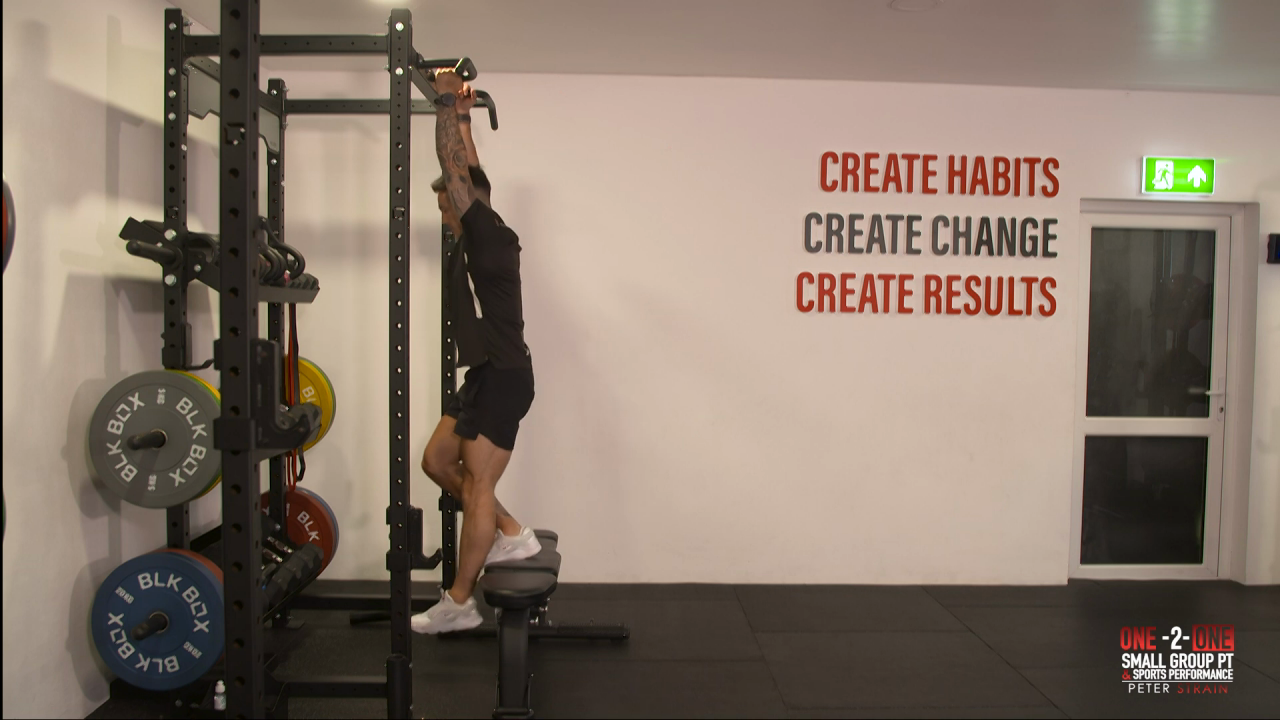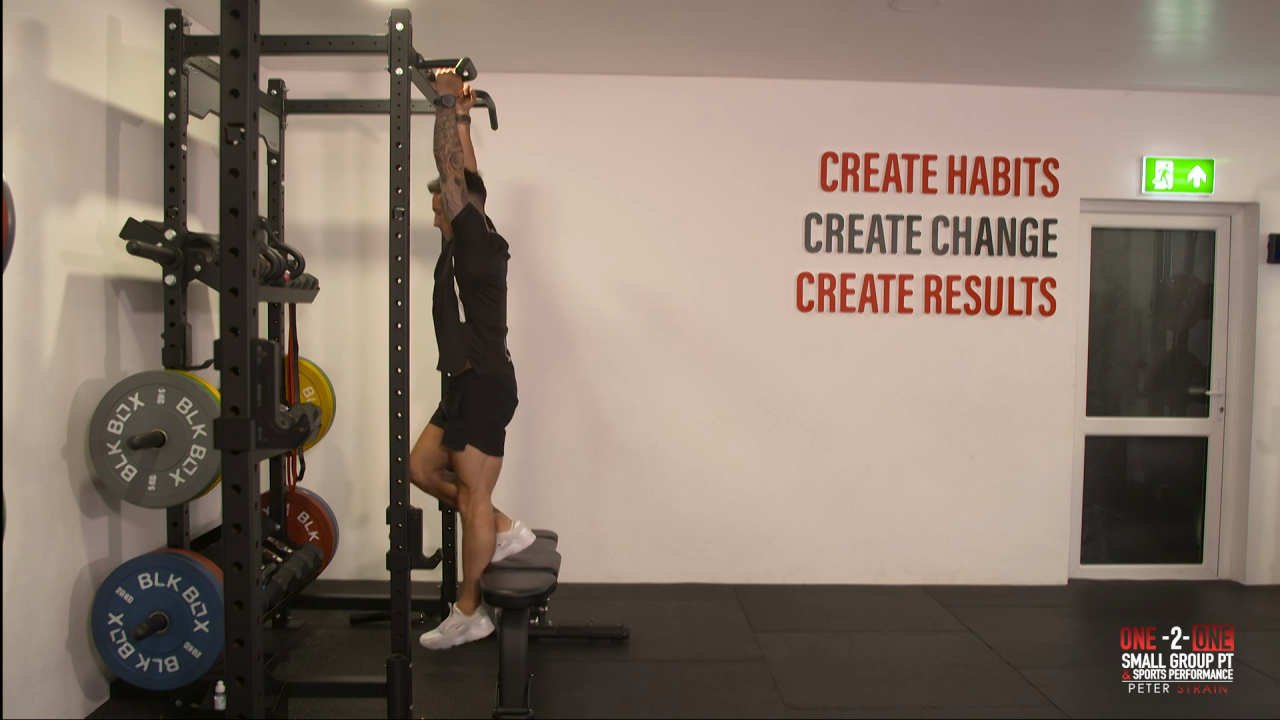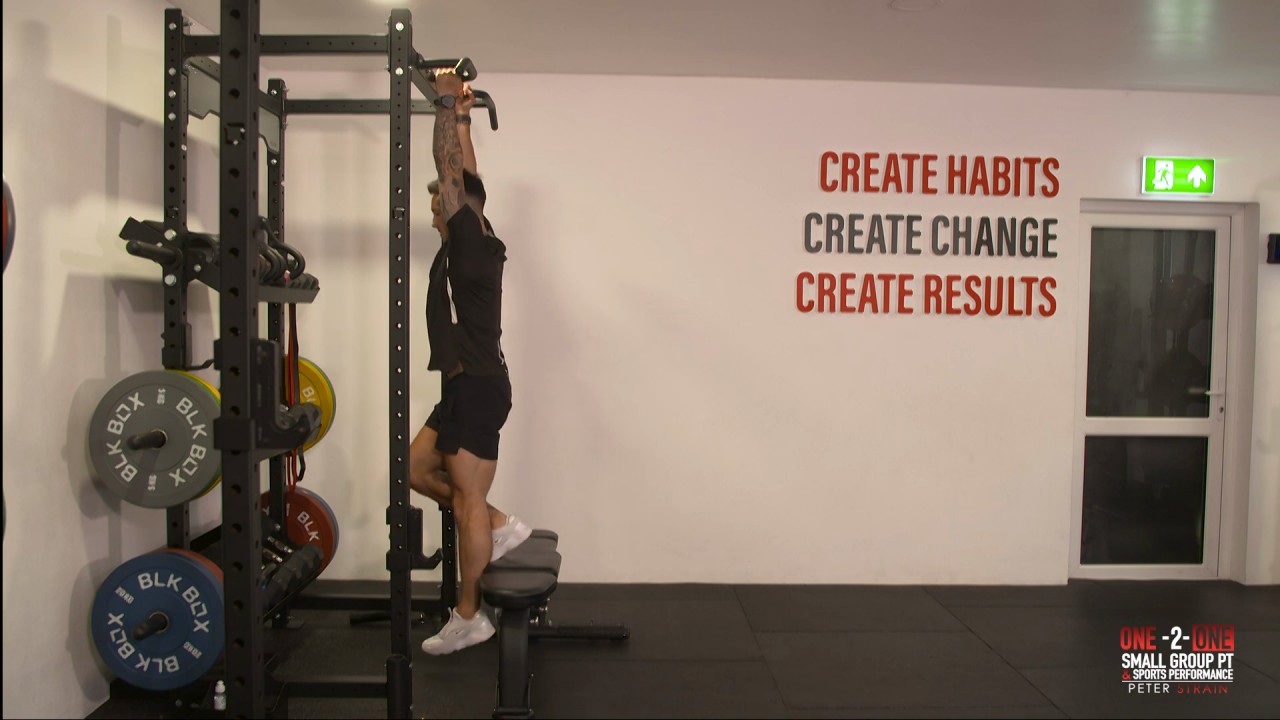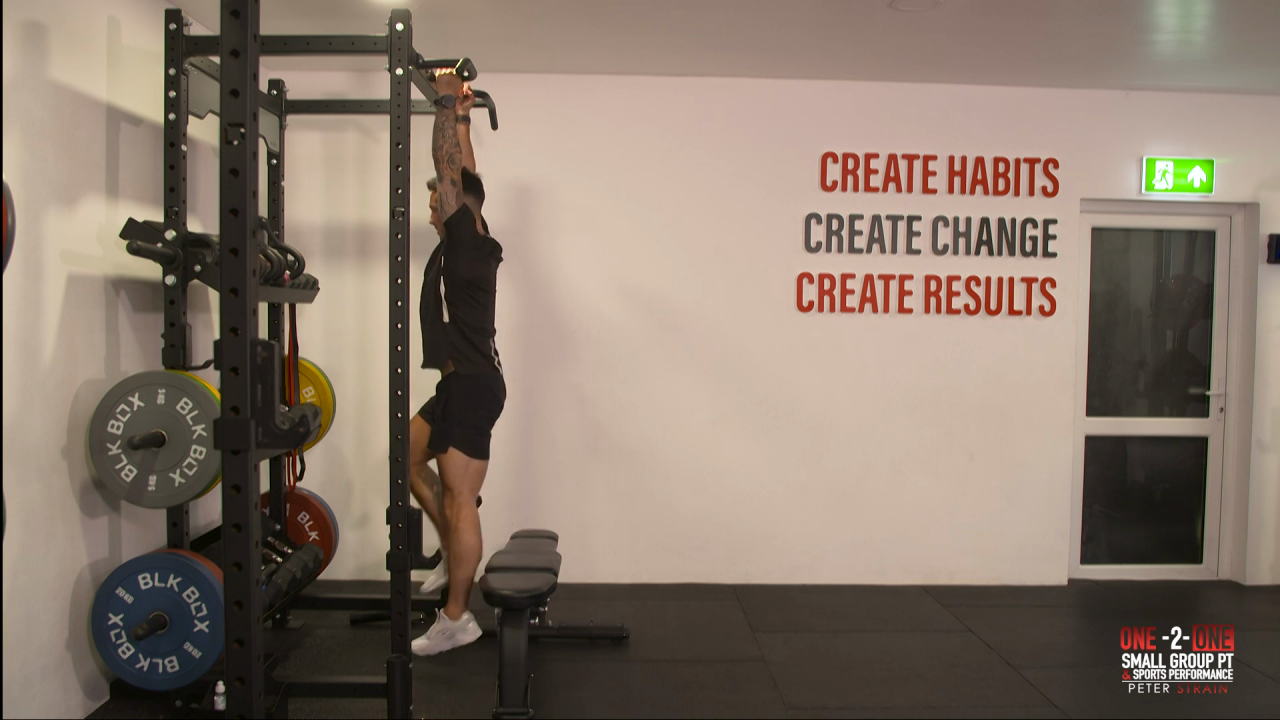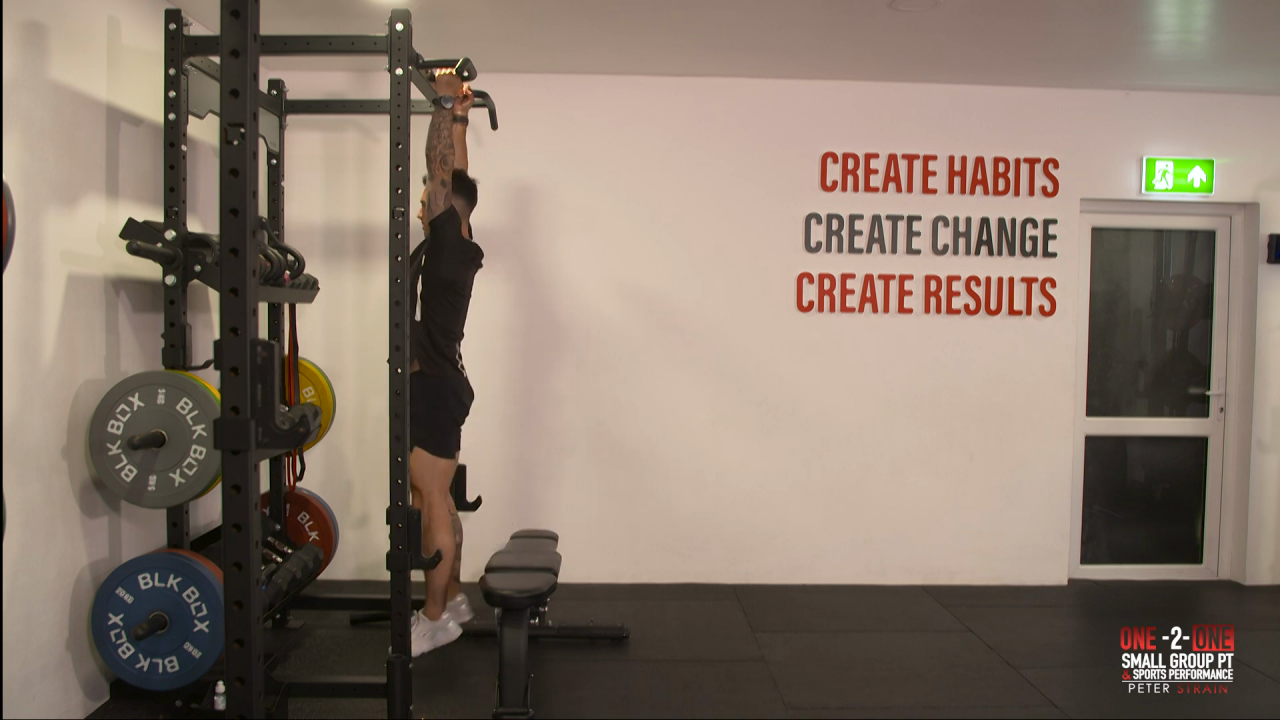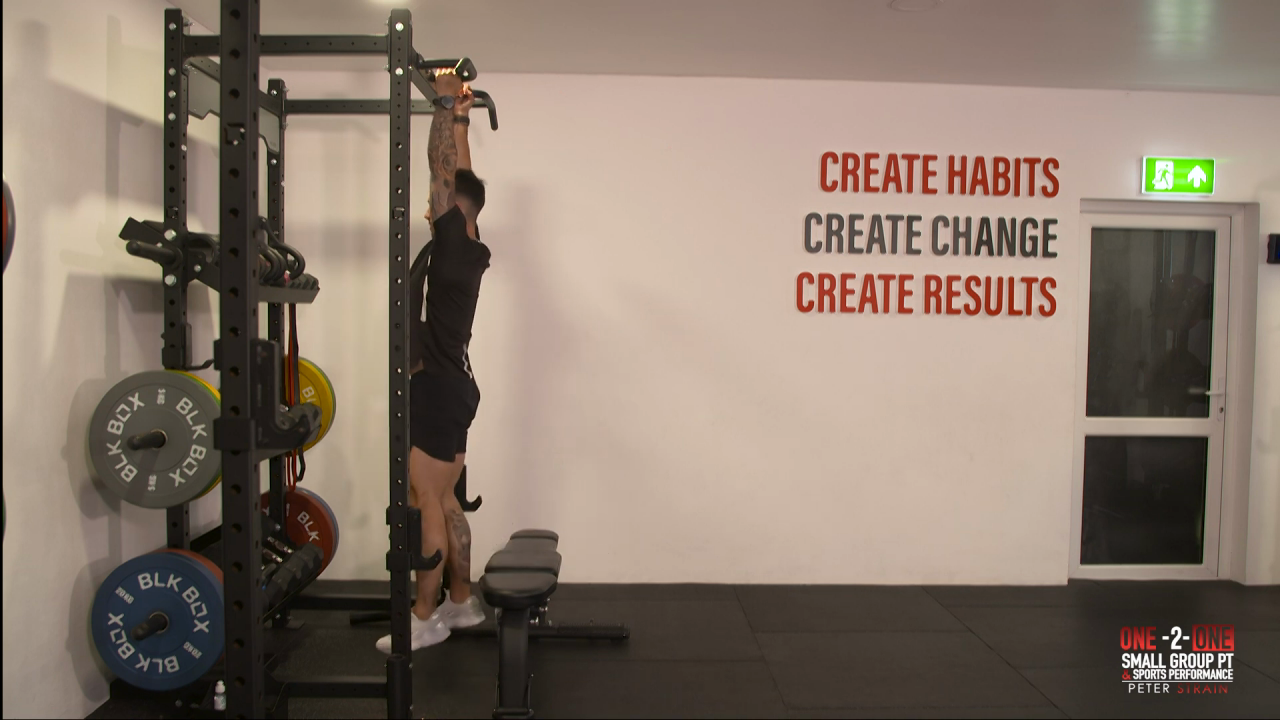
dt=0.5s
person 1, frame 1
left shoulder: (487, 235)
right shoulder: (480, 239)
left elbow: (454, 168)
right elbow: (466, 171)
left wrist: (447, 102)
right wrist: (461, 115)
left hip: (501, 379)
right hip: (486, 377)
left knee: (477, 487)
right knee: (437, 461)
left ankle: (459, 601)
right ankle: (511, 535)
person 1, frame 2
left shoulder: (474, 240)
right shoulder: (473, 242)
left elbow: (451, 170)
right elbow: (464, 172)
left wrist: (448, 104)
right wrist: (461, 115)
left hip: (483, 385)
right hip: (471, 383)
left knee: (472, 497)
right knee: (421, 468)
left ankle: (468, 614)
right ankle: (503, 530)
person 1, frame 3
left shoulder: (469, 239)
right shoulder: (472, 242)
left elbow: (450, 169)
right elbow: (463, 173)
left wrist: (449, 105)
right wrist: (461, 116)
left hip: (477, 387)
right hip: (467, 386)
left knee: (467, 501)
right knee: (416, 470)
left ankle: (468, 618)
right ankle: (499, 525)
person 1, frame 4
left shoulder: (464, 240)
right shoulder: (467, 242)
left elbow: (449, 168)
right elbow: (461, 171)
left wrist: (447, 104)
right wrist: (459, 115)
left hip: (471, 386)
right hip: (461, 384)
left knee: (458, 500)
right knee: (403, 456)
left ankle: (455, 618)
right ankle: (456, 547)
person 1, frame 5
left shoulder: (446, 240)
right shoulder: (456, 243)
left elbow: (441, 167)
right elbow: (455, 175)
left wrist: (444, 105)
right wrist: (459, 116)
left hip: (432, 386)
right hip: (442, 382)
left knee: (429, 506)
right knee: (436, 501)
left ankle: (436, 618)
right ankle: (448, 596)
person 1, frame 6
left shoulder: (452, 243)
right shoulder: (465, 246)
left elbow: (442, 170)
right elbow: (457, 175)
left wrist: (445, 106)
right wrist: (458, 117)
left hip: (436, 388)
right hip: (448, 385)
left knee: (423, 506)
right knee: (442, 501)
left ankle: (424, 618)
right ankle: (461, 600)
